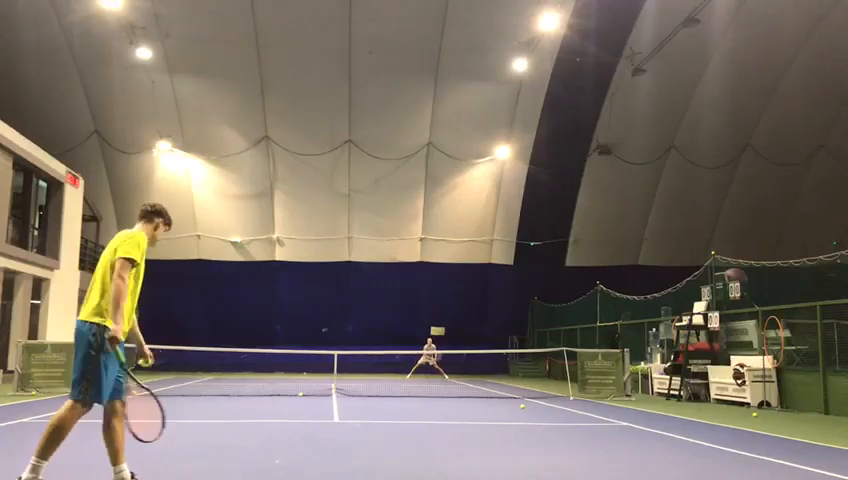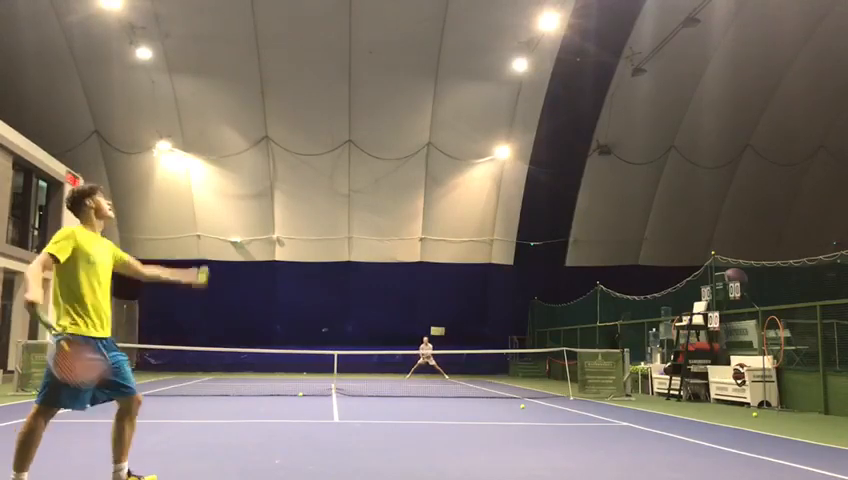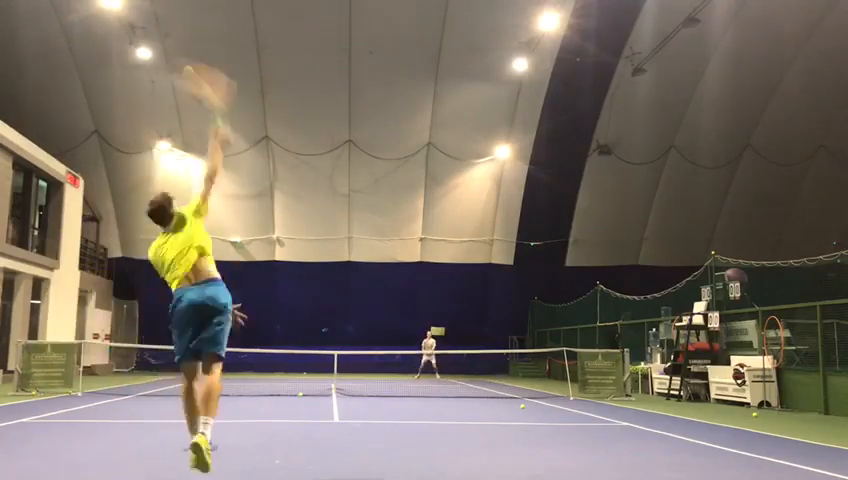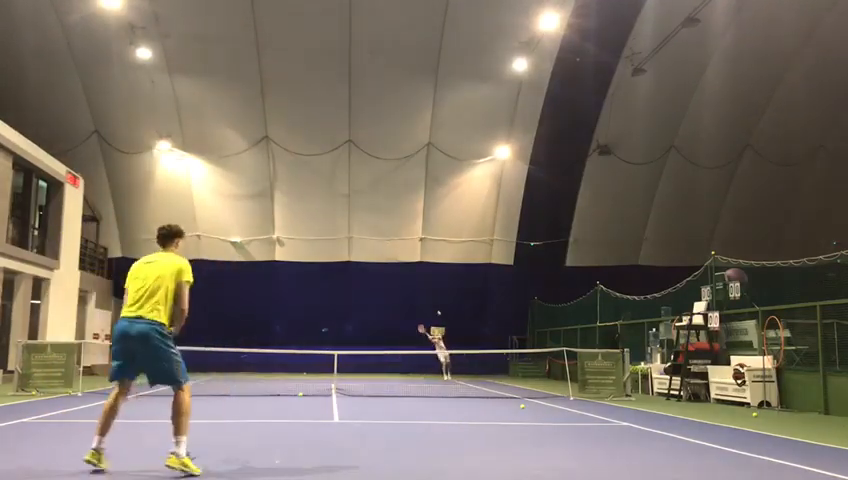
dt=1s
person 1, frame 1
left shoulder: (130, 241)
right shoulder: (135, 238)
right elbow: (119, 278)
left wrist: (140, 343)
right wrist: (116, 325)
left hip: (107, 331)
right hip: (100, 329)
left knee: (116, 406)
right knee: (80, 403)
person 1, frame 2
left shoulder: (105, 246)
right shoulder: (70, 235)
left elbow: (141, 270)
right elbow: (37, 266)
left wrist: (181, 276)
right wrist: (33, 290)
left hip: (103, 339)
right hip: (76, 337)
left knee: (132, 401)
right knee: (45, 409)
person 1, frame 3
left shoulder: (155, 250)
right shoulder: (188, 221)
right elbow: (211, 175)
right wrist: (217, 142)
left hip: (181, 302)
right hip: (211, 293)
left knee: (189, 375)
right knee: (211, 366)
left ankle: (197, 438)
right ankle: (203, 433)
person 1, frame 4
left shoulder: (138, 264)
right shoulder: (181, 264)
left elbow: (127, 301)
right elbow: (182, 308)
right wrist: (173, 330)
left hip: (125, 326)
right hip: (153, 329)
left knee: (121, 389)
right knee: (182, 388)
left ankle: (96, 450)
right ankle: (179, 454)
